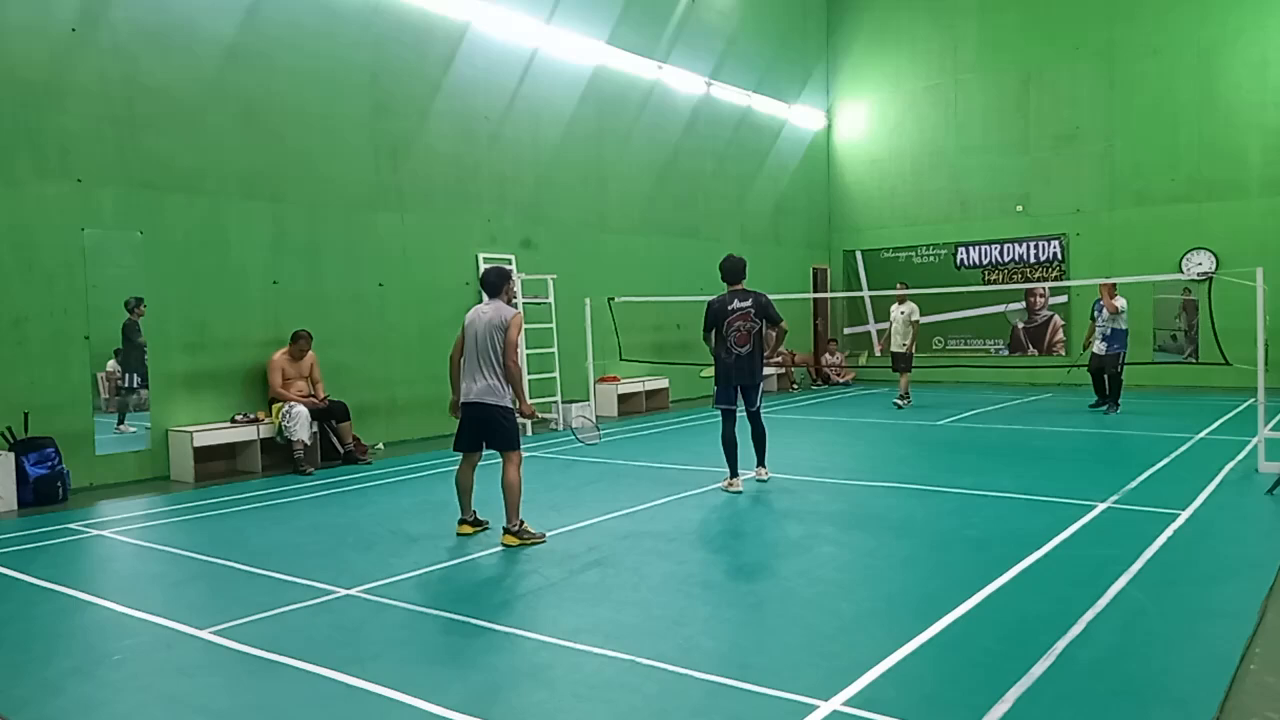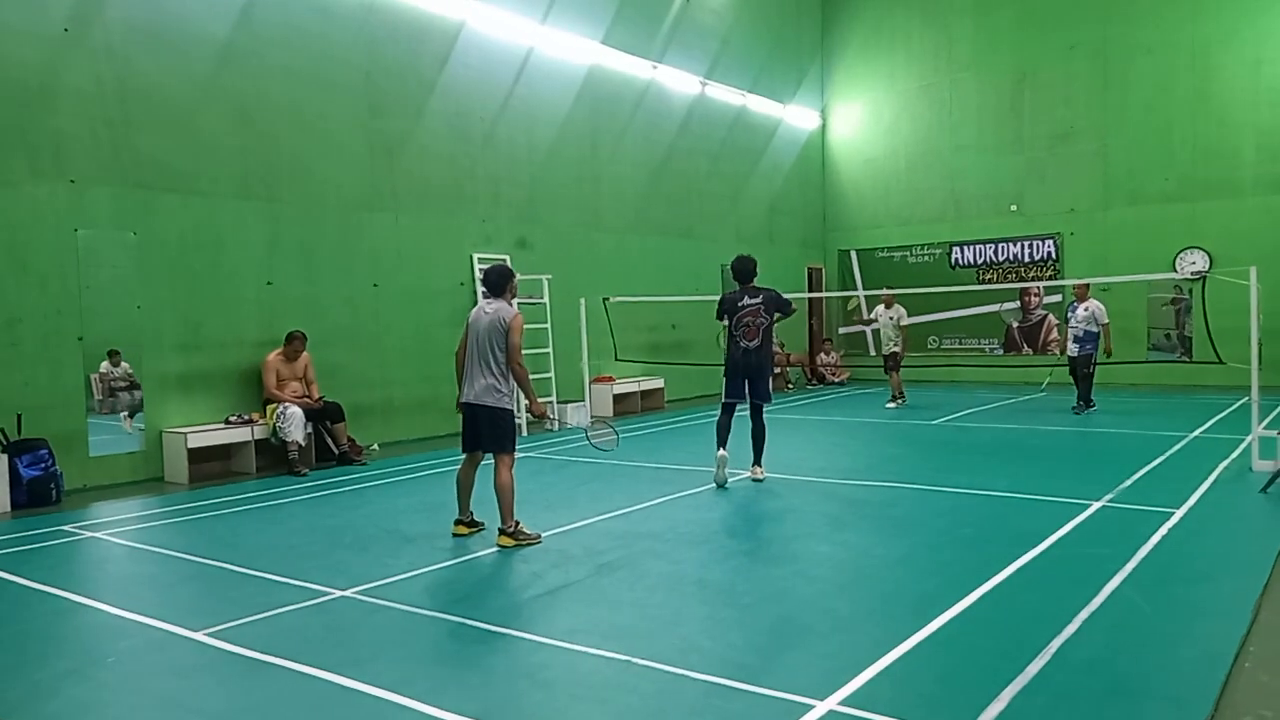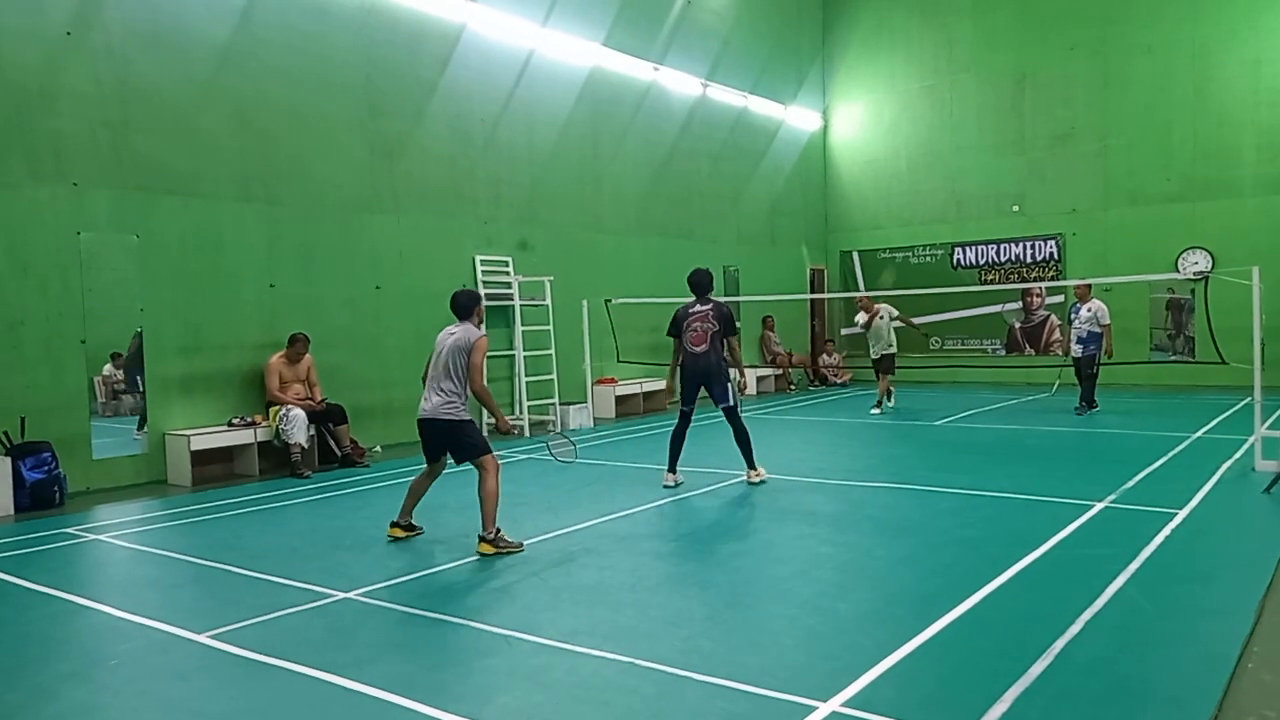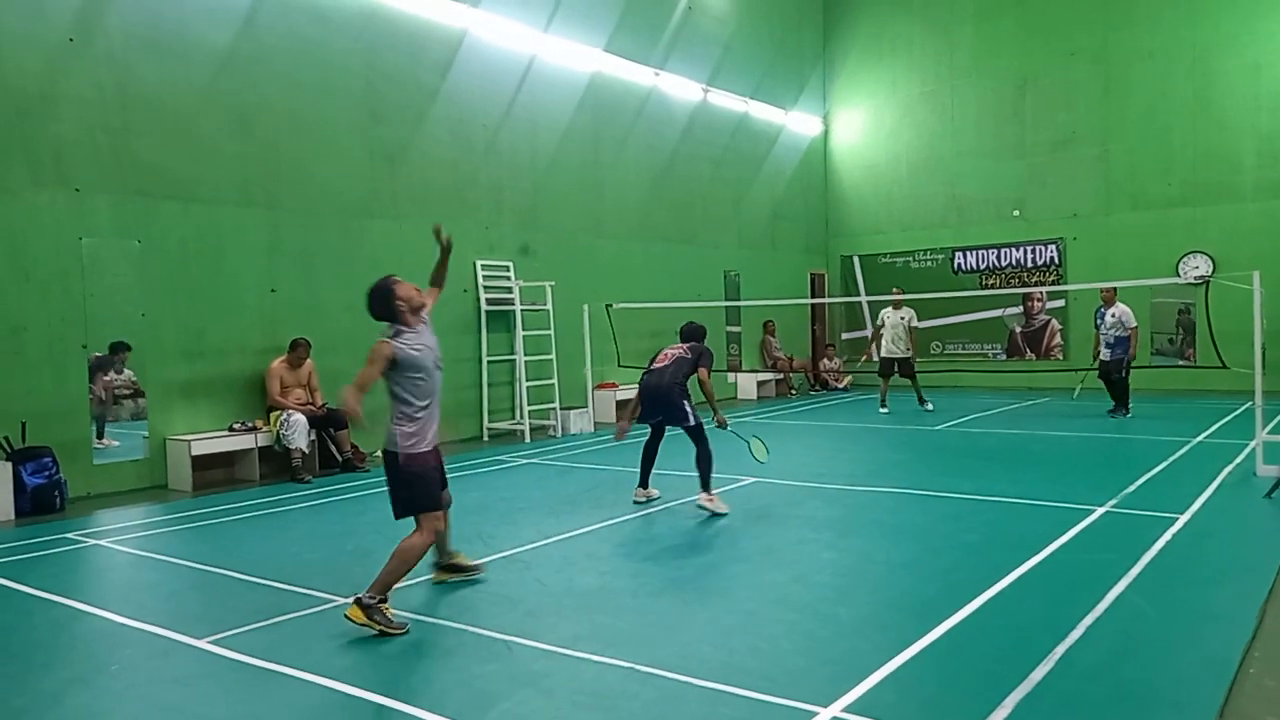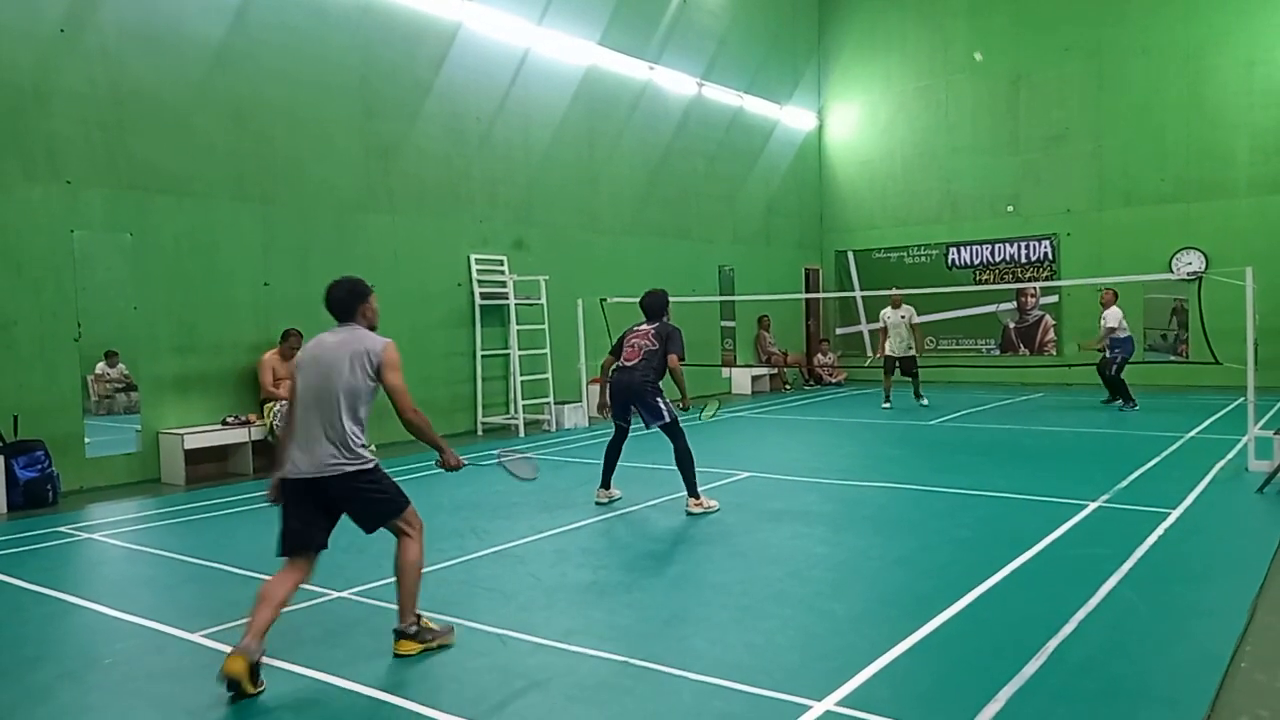
dt=1s
person 1, frame 1
left shoulder: (472, 314)
right shoulder: (511, 315)
left elbow: (455, 356)
right elbow: (510, 362)
left wrist: (455, 394)
right wrist: (522, 400)
left hip: (469, 398)
right hip: (496, 399)
left knee: (469, 459)
right knee: (512, 459)
left ankle: (467, 519)
right ankle: (513, 529)
person 1, frame 2
left shoulder: (476, 312)
right shoulder: (512, 316)
left elbow: (460, 354)
right elbow: (516, 364)
left wrist: (461, 391)
right wrist: (533, 401)
left hip: (471, 398)
right hip: (496, 401)
left knee: (471, 459)
right knee: (504, 462)
left ankle: (464, 520)
right ankle: (508, 530)
person 1, frame 3
left shoulder: (445, 333)
right shoulder: (477, 338)
right elbow: (476, 386)
right wrist: (499, 417)
left hip: (427, 415)
right hip: (451, 416)
left knee: (434, 467)
right knee: (489, 466)
left ankle: (401, 522)
right ankle: (489, 536)
person 1, frame 4
left shoulder: (422, 324)
right shoulder: (388, 345)
left elbow: (434, 286)
right elbow: (356, 388)
left wrist: (444, 252)
right wrist: (349, 406)
left hip: (424, 444)
right hip: (407, 450)
left knee: (441, 506)
right knee: (431, 527)
left ankle: (446, 561)
right ankle: (368, 602)
person 1, frame 5
left shoulder: (309, 349)
right shoulder: (380, 347)
left elbow: (292, 418)
right elbow: (406, 412)
left wrist: (282, 471)
right wrist: (443, 448)
left hip: (300, 474)
right hip: (349, 469)
left knee: (294, 569)
right knee: (410, 530)
left ankle: (244, 653)
right ankle: (409, 632)
person 2, frame 1
left shoulder: (716, 304)
right shoulder: (760, 300)
left elbow: (707, 337)
right elbow: (782, 328)
right wrist: (773, 350)
left hip: (726, 371)
right hip: (753, 370)
left knee: (728, 422)
right knee: (755, 417)
left ankle: (734, 478)
right ankle: (761, 467)
person 2, frame 2
left shoulder: (728, 299)
right shoulder: (769, 296)
left elbow: (719, 318)
right elbow: (791, 309)
left hip: (735, 364)
right hip: (761, 364)
left knee: (727, 411)
right knee: (757, 414)
left ankle: (721, 450)
right ankle: (757, 466)
person 2, frame 3
left shoulder: (681, 313)
right shoulder: (722, 310)
left elbow: (676, 348)
right elbow: (733, 345)
left wrist: (671, 379)
right wrist: (742, 375)
left hip: (689, 369)
right hip: (715, 368)
left knee: (683, 421)
right knee: (734, 419)
left ankle: (671, 473)
right ankle: (752, 470)
person 2, frame 4
left shoulder: (665, 351)
right shoulder: (702, 350)
right elbow: (703, 377)
left wrist: (627, 419)
right wrist: (717, 412)
left hip: (648, 387)
right hip: (671, 388)
left knee: (656, 434)
right knee: (701, 441)
left ankle: (643, 489)
right ankle: (706, 495)
person 2, frame 5
left shoulder: (631, 331)
right shoulder: (670, 330)
left elbow: (606, 364)
right elbow: (673, 365)
left wrist: (603, 396)
right wrist: (684, 396)
left hip: (618, 383)
right hip: (644, 385)
left knee: (620, 433)
right knee: (678, 437)
left ankle: (604, 489)
right ankle: (694, 499)
